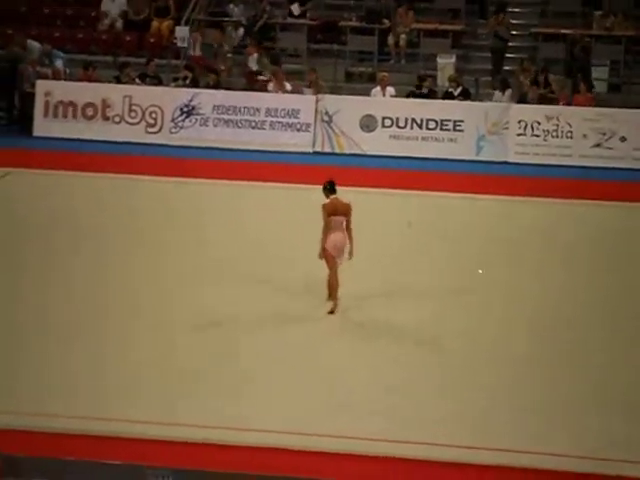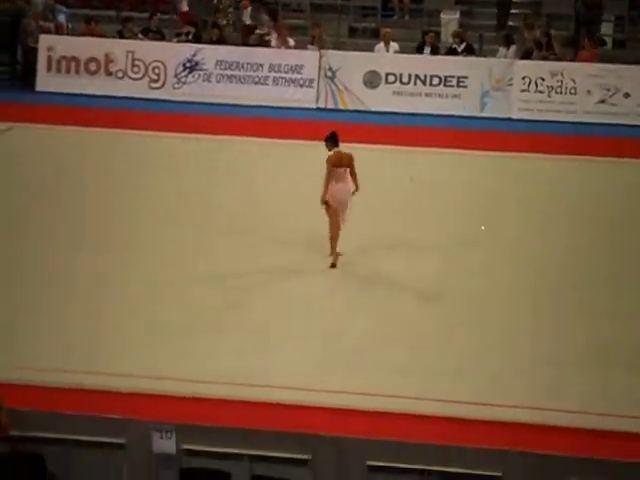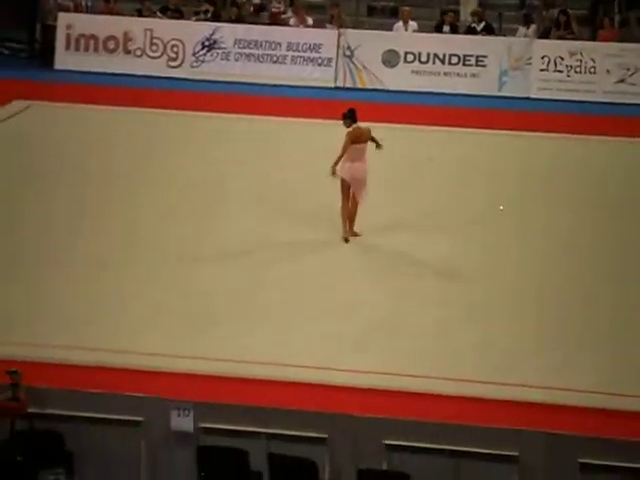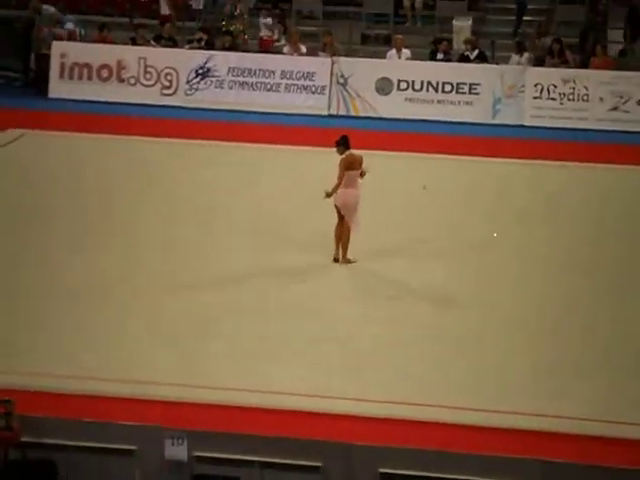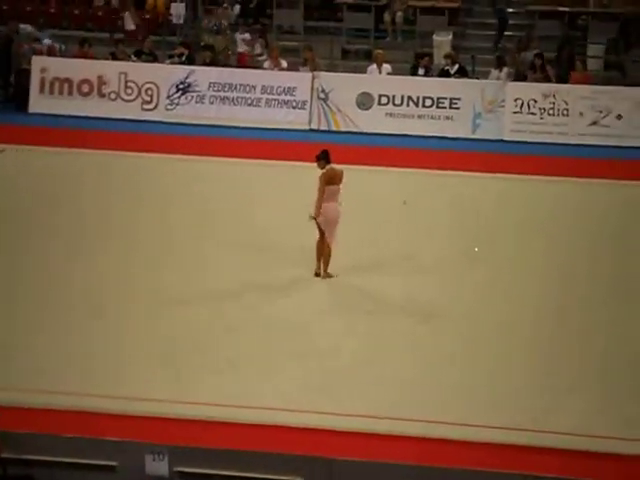
dt=0.2s
person 1, frame 1
left shoulder: (326, 206)
right shoulder: (347, 206)
left elbow: (326, 227)
right elbow: (348, 227)
left wrist: (322, 247)
right wrist: (351, 246)
left hip: (330, 239)
right hip: (341, 238)
left knee: (333, 271)
right knee: (333, 269)
left ankle: (334, 302)
right ankle: (331, 295)
person 1, frame 2
left shoulder: (331, 158)
right shoulder: (349, 156)
left elbow: (328, 177)
right elbow: (353, 174)
left wrist: (324, 194)
right wrist: (356, 187)
left hip: (332, 191)
right hip: (344, 190)
left knee: (333, 223)
right knee: (337, 223)
left ankle: (334, 254)
right ankle: (333, 250)
person 1, frame 3
left shoulder: (351, 134)
right shoulder: (367, 131)
left elbow: (343, 152)
right elbow: (371, 138)
left wrist: (334, 165)
right wrist: (377, 143)
left hip: (348, 167)
right hip: (361, 168)
left knee: (345, 200)
right knee: (355, 200)
left ankle: (345, 230)
right ankle: (351, 229)
person 1, frame 4
left shoulder: (344, 160)
right shoulder: (359, 158)
left elbow: (340, 180)
left wrist: (332, 192)
left hip: (341, 193)
right hip: (353, 194)
left knee: (340, 222)
right knee: (347, 226)
left ankle: (337, 252)
right ankle: (344, 257)
person 1, frame 5
left shoulder: (324, 175)
right shoulder: (340, 172)
left elbow: (321, 195)
left wrist: (317, 211)
left hip: (323, 208)
right hip: (333, 208)
left knee: (321, 236)
right knee: (328, 241)
left ankle: (318, 267)
right ankle: (325, 271)
